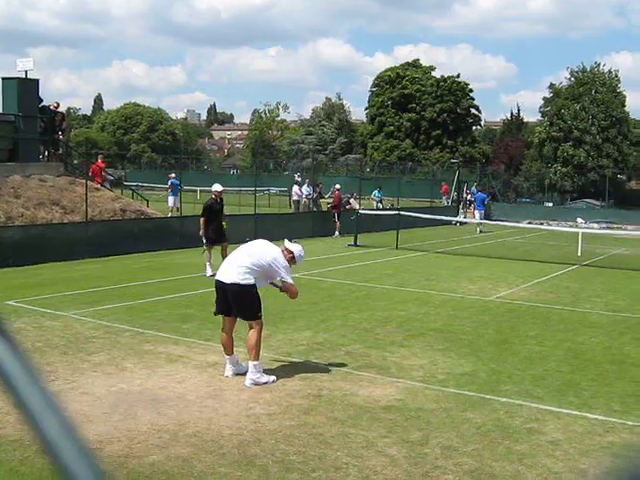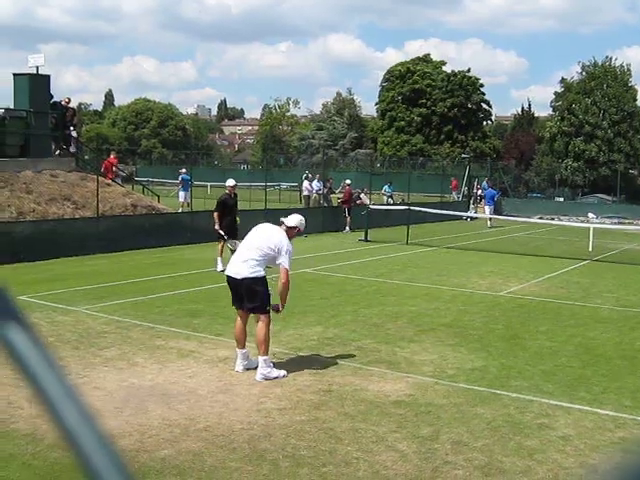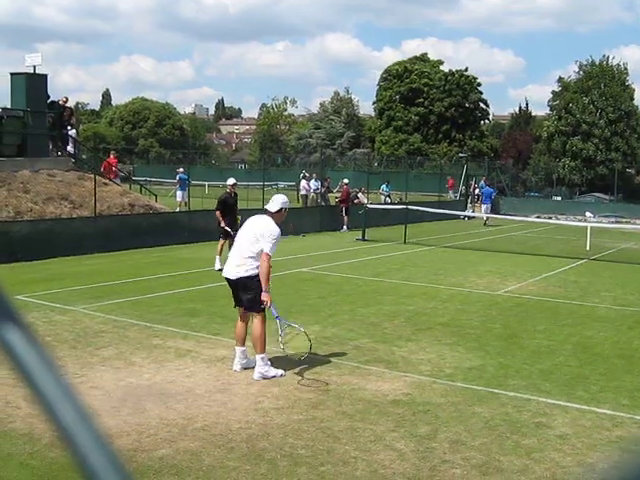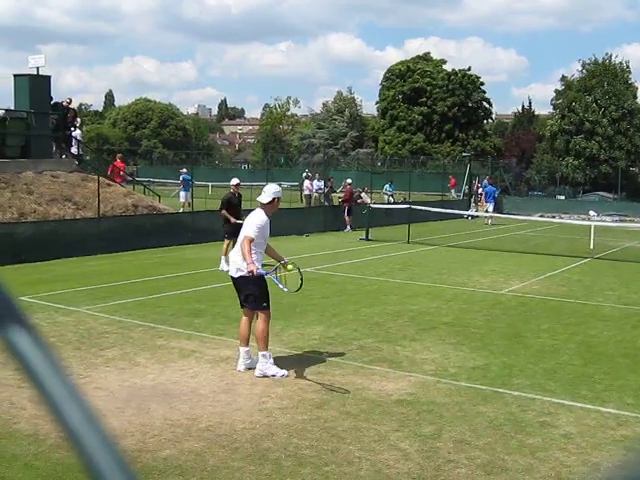
dt=0.2s
person 1, frame 1
left shoulder: (263, 244)
right shoulder: (280, 261)
right elbow: (294, 293)
right wrist: (284, 288)
left hip: (221, 277)
right hip: (240, 281)
left knee: (227, 324)
right knee: (255, 325)
left ankle: (231, 366)
right ankle: (254, 374)
person 1, frame 2
left shoulder: (264, 226)
right shoulder: (285, 245)
right elbow: (283, 281)
right wrist: (282, 304)
left hip: (232, 271)
right hip: (250, 275)
left knee: (242, 316)
right knee: (263, 319)
left ankle: (242, 360)
right ankle: (264, 368)
person 1, frame 3
left shoulder: (254, 219)
right shoulder: (273, 230)
right elbow: (265, 261)
right wrist: (265, 291)
left hip: (230, 271)
right hip: (247, 273)
left knee: (243, 314)
right knee: (258, 317)
left ankle: (240, 359)
right ankle: (262, 367)
person 1, frame 4
left shoulder: (258, 215)
right shoulder: (261, 219)
left elbow: (264, 246)
right elbow: (245, 242)
left wrist: (282, 261)
right wrist: (250, 263)
left hip: (237, 270)
right hip: (247, 271)
left knee: (248, 313)
right knee: (263, 314)
left ankle: (245, 359)
right ankle: (264, 365)
